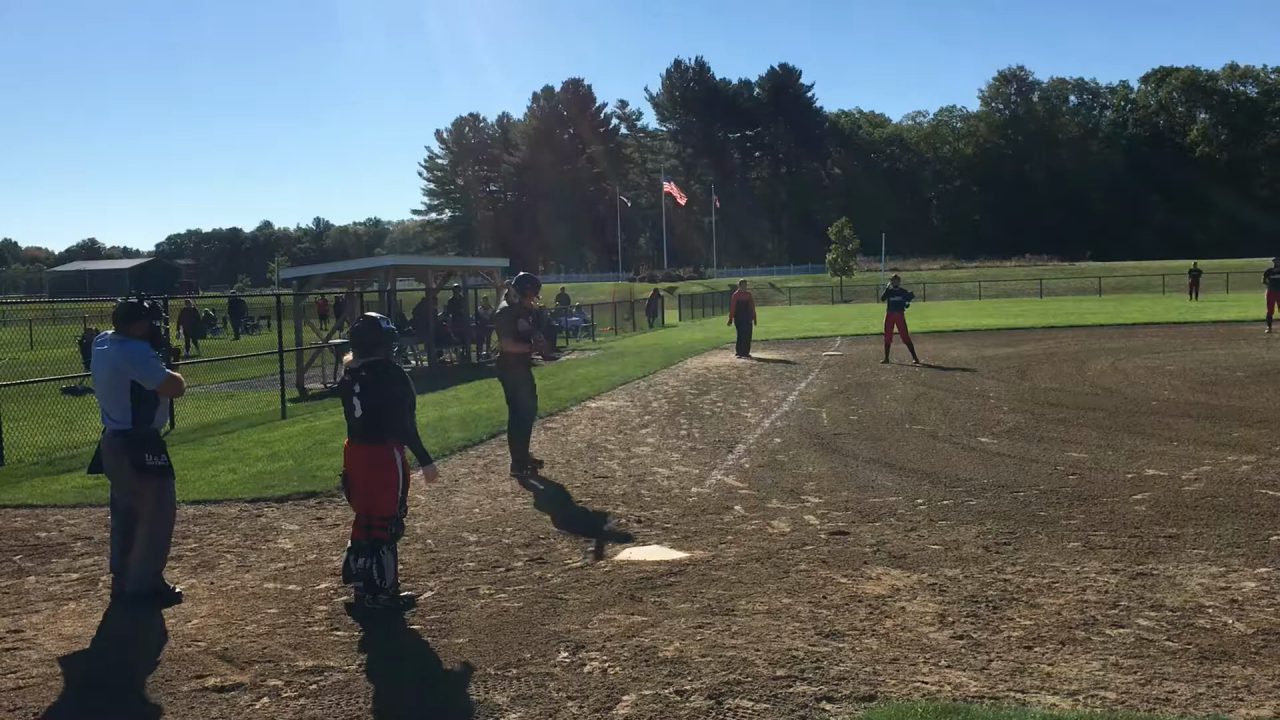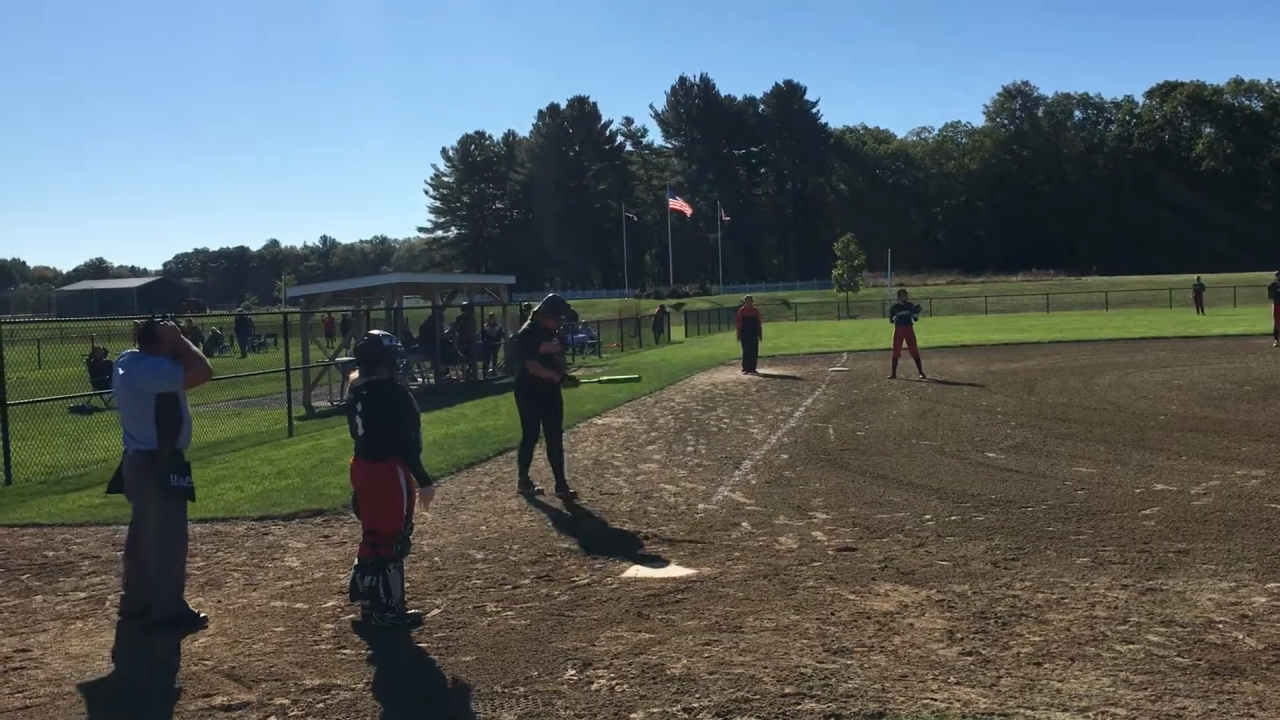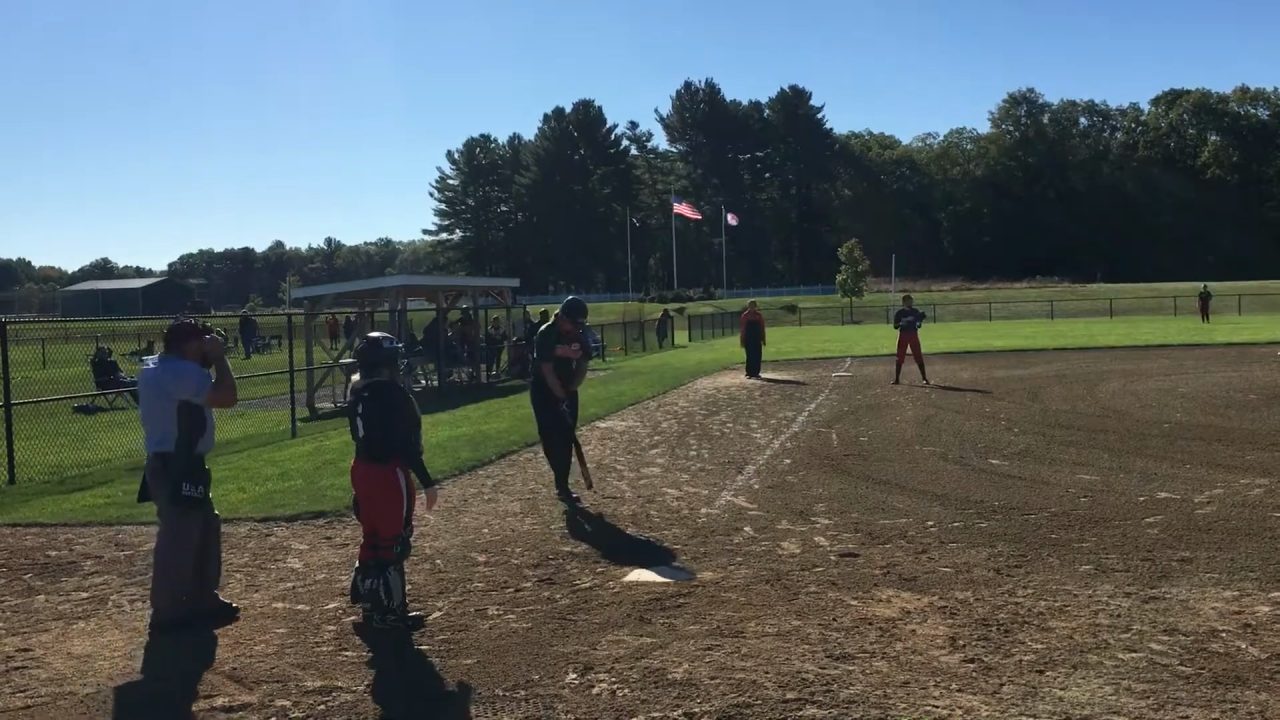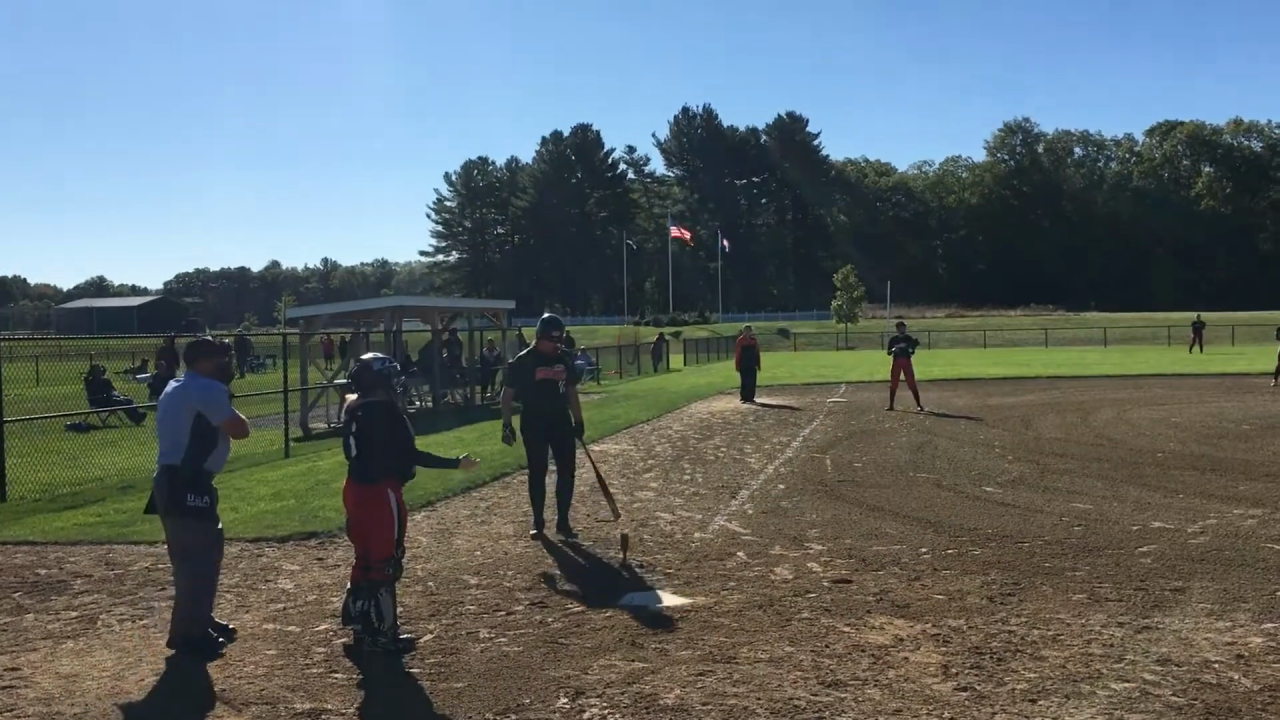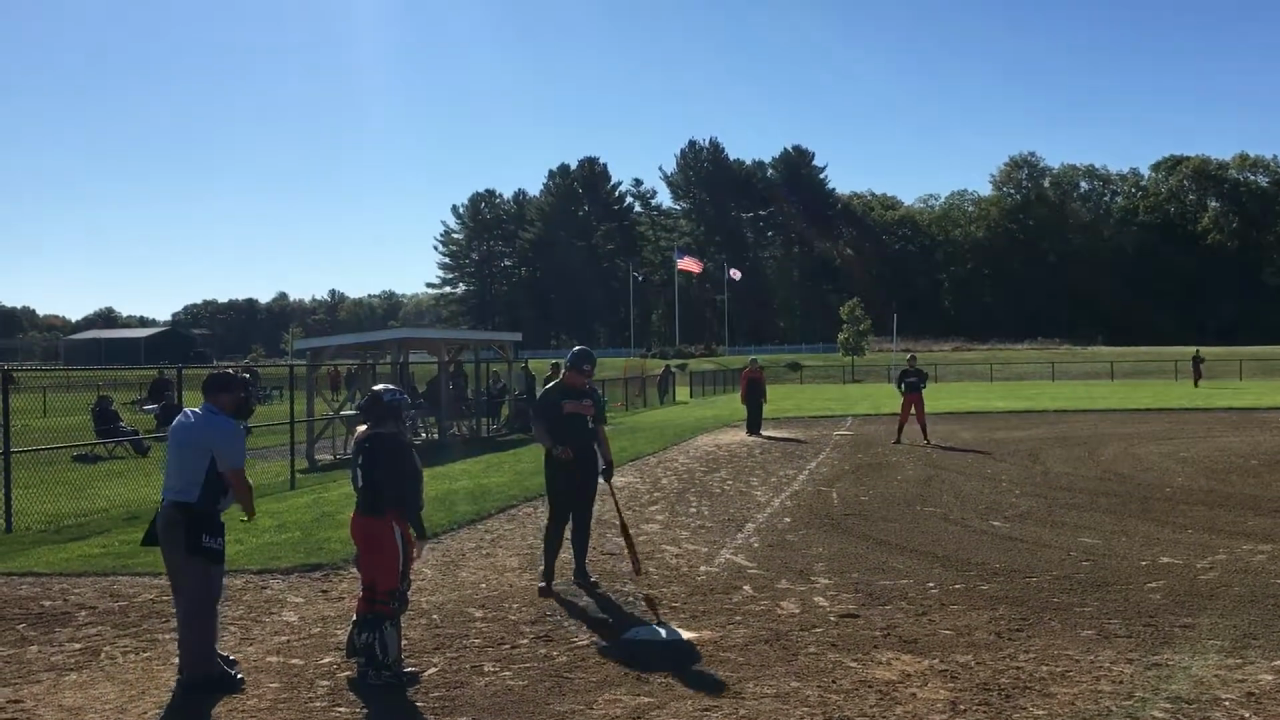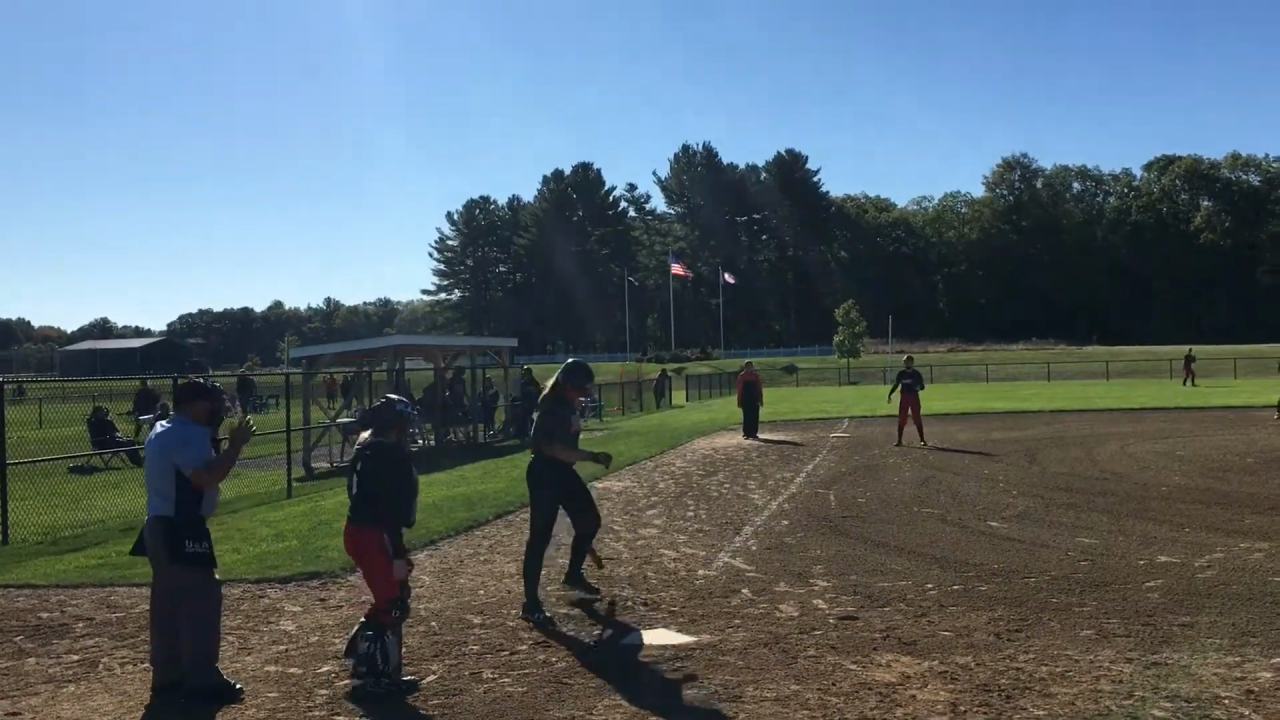
dt=0.7s
person 1, frame 1
left shoulder: (103, 344)
right shoulder: (136, 352)
right elbow: (175, 388)
right wrist: (166, 370)
left hip: (115, 442)
right hip: (138, 444)
left knee: (125, 514)
right knee: (156, 512)
left ankle: (124, 582)
right ankle: (145, 584)
person 1, frame 2
left shoulder: (127, 363)
right shoulder: (152, 369)
right elbow: (203, 372)
left wrist: (160, 339)
right wrist: (177, 339)
left hip: (139, 461)
right hip: (160, 465)
left knee: (142, 532)
right knee: (169, 536)
left ankle: (136, 599)
right ankle: (168, 608)
person 1, frame 3
left shoulder: (155, 368)
right shoulder: (182, 372)
right elbow: (226, 398)
right wrist: (219, 355)
left hip: (168, 463)
right hip: (178, 468)
left knee: (206, 528)
right knee: (178, 539)
left ankle: (203, 601)
right ankle: (168, 611)
person 1, frame 4
left shoulder: (175, 389)
right shoulder: (207, 389)
right elbow: (240, 430)
right wrist: (231, 412)
left hip: (174, 482)
right hip: (188, 486)
left knee: (189, 557)
right knee: (202, 556)
left ankle: (196, 625)
right ankle: (189, 632)
person 1, frame 5
left shoulder: (184, 419)
right shoulder: (225, 428)
right elbow: (237, 482)
right wrist: (249, 507)
left hip: (172, 516)
right hip: (197, 522)
left knee: (191, 594)
right knee: (201, 596)
left ankle: (199, 659)
right ankle: (201, 672)
person 1, frame 6
left shoulder: (164, 430)
right shoulder: (188, 434)
right elbow: (208, 479)
left wrist: (222, 440)
right wrist: (236, 443)
left hip: (161, 527)
right hip: (182, 532)
left knee: (167, 604)
right knee: (200, 602)
left ankle: (169, 676)
right ankle: (201, 680)
person 2, frame 1
left shoulder: (349, 374)
right shoulder: (390, 374)
left elbow: (353, 417)
right elbow: (402, 423)
right wrist: (424, 460)
left hip: (356, 451)
right hip: (384, 453)
left knee: (365, 519)
right knee: (386, 522)
left ankle: (363, 585)
right ankle: (381, 592)
person 2, frame 2
left shoulder: (357, 391)
right shoulder: (392, 392)
left elbow: (360, 433)
right elbow: (404, 442)
right wrist: (423, 480)
left hip: (363, 468)
right hip: (389, 471)
left knee: (373, 536)
right knee: (393, 540)
left ankle: (370, 603)
right ankle: (388, 609)
person 2, frame 3
left shoulder: (358, 391)
right shoulder: (392, 393)
left elbow: (362, 434)
right elbow: (405, 443)
right wrist: (426, 482)
left hip: (364, 469)
right hip: (389, 472)
left knee: (373, 538)
right knee: (393, 541)
left ankle: (371, 602)
right ankle: (389, 611)
person 2, frame 4
left shoulder: (353, 409)
right shoulder: (386, 412)
right elbow: (409, 455)
right wrist: (455, 463)
left hip: (357, 488)
right hip: (381, 492)
left knee: (366, 558)
right knee: (385, 561)
left ankle: (362, 624)
right ankle: (380, 632)
person 2, frame 5
left shoulder: (365, 441)
right shoulder: (394, 444)
right elbow: (404, 494)
right wrist: (420, 534)
left hip: (364, 520)
right hip: (387, 525)
left knee: (372, 592)
right knee: (390, 596)
left ankle: (367, 658)
right ankle: (383, 667)
person 2, frame 6
left shoulder: (366, 449)
right shoulder: (391, 455)
right elbow: (391, 509)
right wrist: (397, 553)
left hip: (358, 531)
right hip: (374, 536)
left knee: (386, 599)
right knee: (392, 606)
left ankle: (365, 663)
right ankle: (382, 677)
person 3, frame 1
left shoulder: (526, 310)
right shoulder: (505, 313)
left elbow: (532, 334)
right elbow: (507, 345)
left wrist: (538, 342)
right wrist: (532, 347)
left hip: (522, 366)
right hip: (510, 368)
left knee: (529, 410)
right knee: (518, 413)
left ankle: (523, 456)
right ankle: (517, 464)
person 3, frame 2
left shoulder: (554, 331)
right shoulder: (528, 333)
left elbow: (559, 357)
right elbow: (533, 367)
left wrist: (563, 377)
right wrist: (560, 377)
left hip: (549, 387)
right hip: (528, 389)
left knee: (555, 435)
right knee: (531, 434)
left ankle: (560, 483)
right ankle: (524, 481)
person 3, frame 3
left shoulder: (579, 336)
right shoulder: (546, 334)
left elbow: (582, 367)
right elbow: (547, 371)
left wrist: (570, 393)
right wrist: (561, 399)
left hip: (567, 391)
right hip: (544, 390)
left knee: (566, 438)
right knee: (549, 434)
left ankle: (564, 487)
right ankle: (560, 479)
person 3, frame 4
left shoulder: (565, 358)
right shoulder: (523, 361)
left elbow: (571, 392)
right elbow: (507, 395)
left wrist: (578, 421)
right wrist: (507, 424)
left hip: (561, 421)
right hip: (533, 423)
left knee: (567, 471)
right knee: (537, 473)
left ankle: (563, 522)
right ankle: (538, 521)
person 3, frame 5
left shoulder: (592, 394)
right shoulder: (551, 393)
left elbow: (599, 430)
right elbow: (538, 430)
left wrist: (607, 460)
right wrist: (554, 447)
left hip: (587, 462)
right hip: (559, 463)
left knee: (583, 518)
right knee: (558, 518)
left ankle: (580, 569)
right ankle: (547, 573)
person 3, frame 6
left shoulder: (566, 404)
right shoulder: (554, 407)
right elbow: (553, 449)
right wrist: (593, 457)
left hip: (563, 473)
right hip: (545, 475)
left knee: (589, 521)
right knee: (540, 537)
left ankle: (574, 575)
right ankle: (530, 603)
